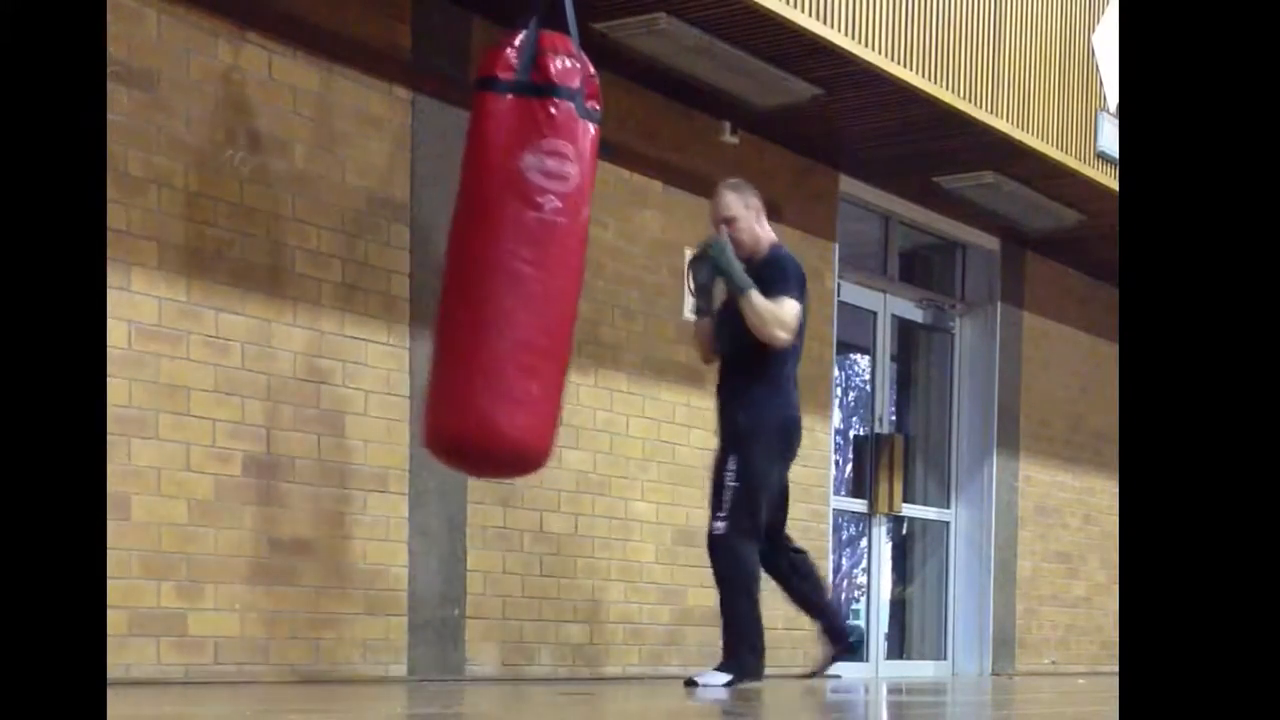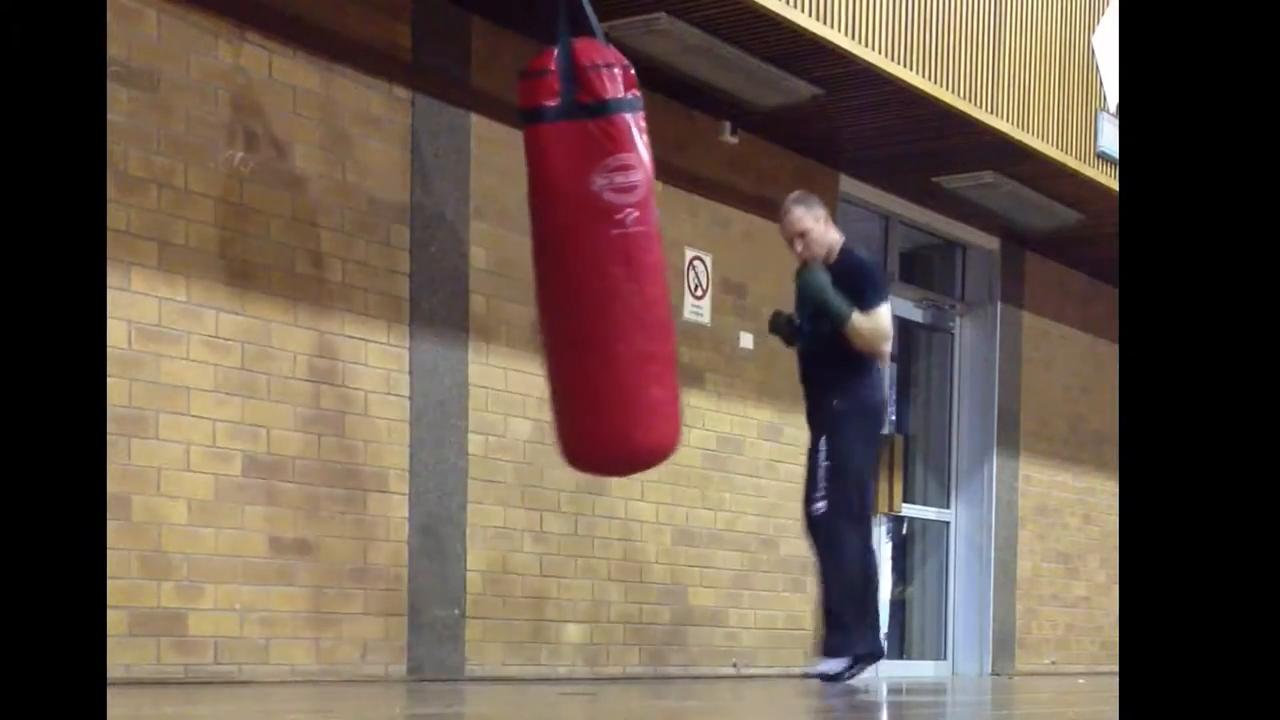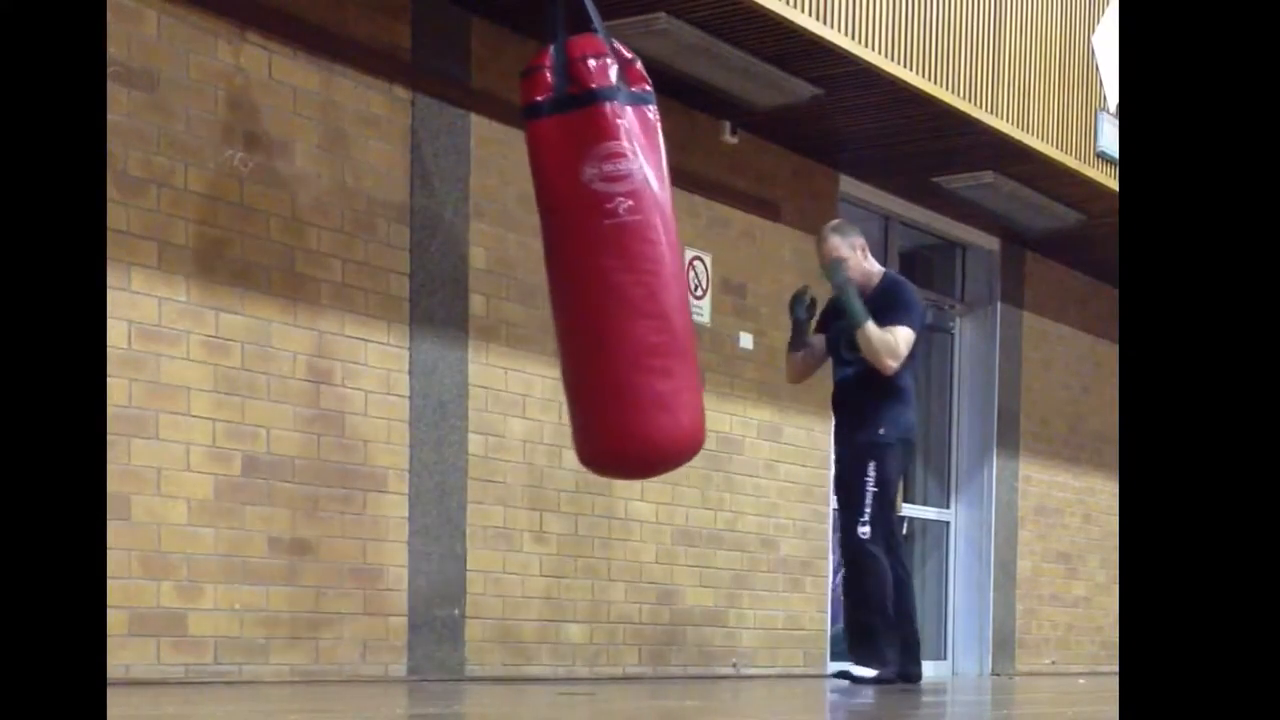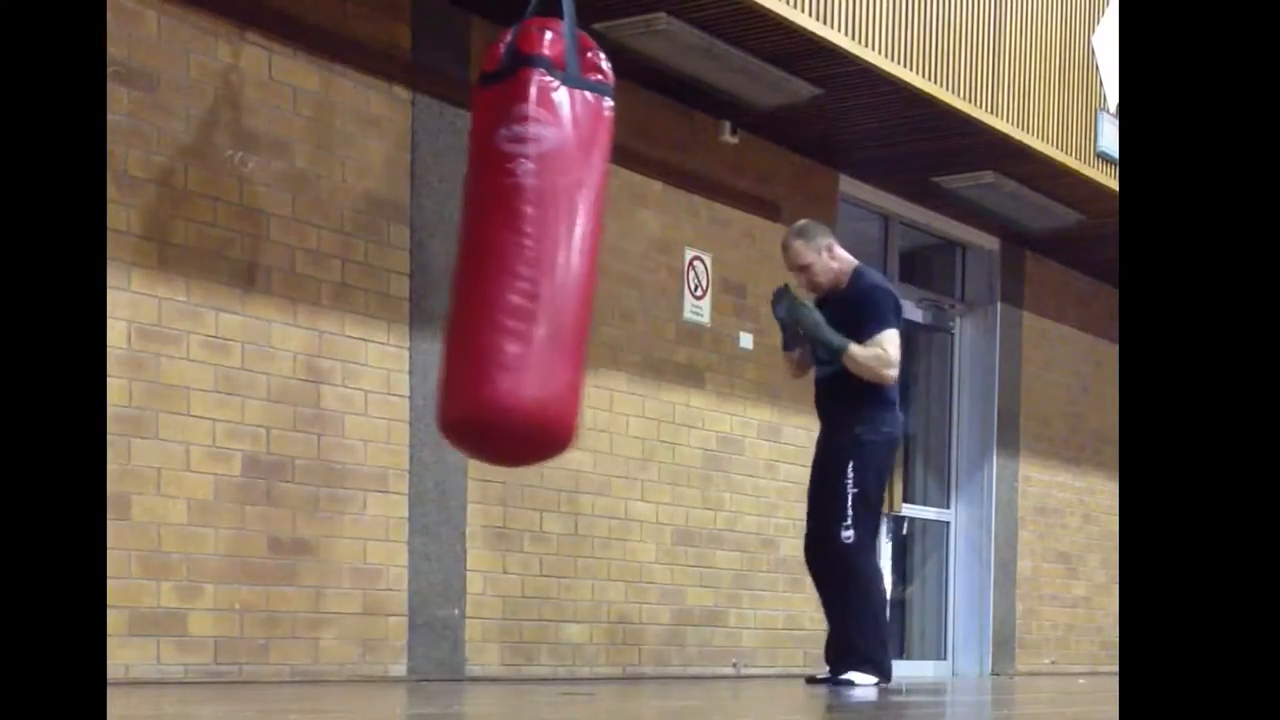
dt=0.5s
person 1, frame 1
left shoulder: (781, 269)
right shoulder: (744, 274)
left elbow: (779, 332)
right elbow: (709, 352)
left wrist: (736, 278)
right wrist: (704, 297)
left hip: (761, 421)
right hip: (750, 419)
left knee: (730, 536)
right knee: (769, 540)
left ankle: (740, 660)
right ankle: (838, 638)
person 1, frame 2
left shoulder: (860, 269)
right shoulder: (810, 277)
left elbow: (880, 344)
left wrist: (830, 298)
right wrist: (790, 332)
left hip: (850, 407)
right hip: (833, 408)
left knee: (830, 518)
right knee: (847, 522)
left ankle: (847, 640)
right ankle: (862, 639)
person 1, frame 3
left shoulder: (899, 294)
right shoulder: (837, 307)
left elbow: (889, 357)
right elbow: (796, 373)
left wrist: (851, 303)
right wrist: (800, 326)
left hip: (883, 432)
right hip: (854, 434)
left knee: (862, 540)
right knee: (881, 546)
left ankle: (876, 653)
right ankle: (902, 659)
person 1, frame 4
left shoulder: (872, 292)
right shoulder: (824, 299)
left elbow: (886, 369)
right elbow: (800, 365)
left wrist: (826, 334)
right wrist: (788, 326)
left hip: (869, 431)
right hip: (837, 432)
left knee: (851, 543)
right knee: (821, 546)
left ankle: (872, 660)
right ankle: (846, 657)
